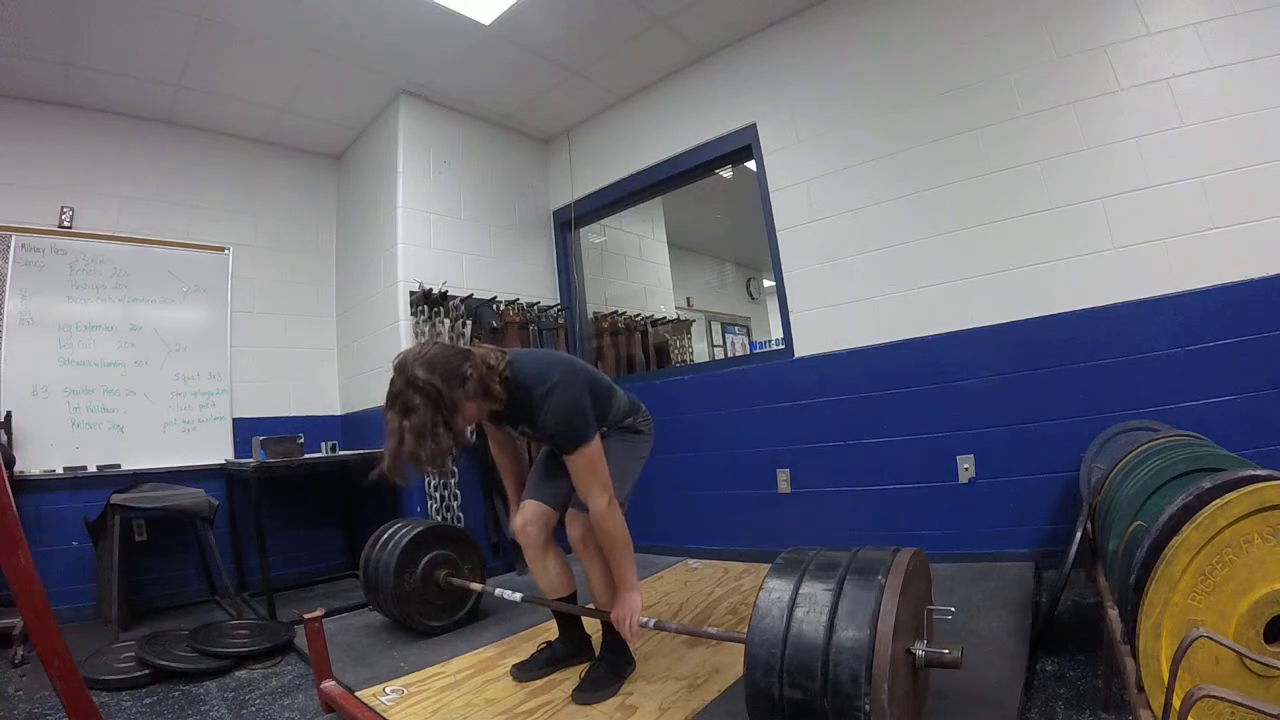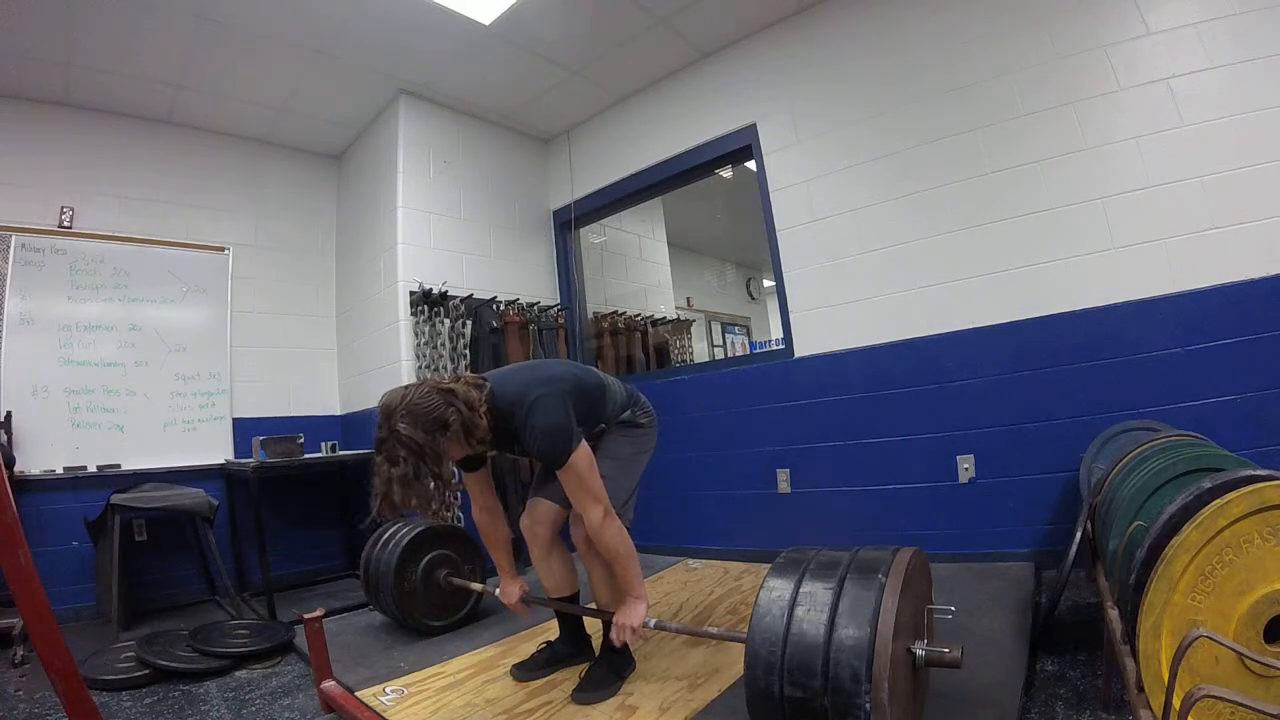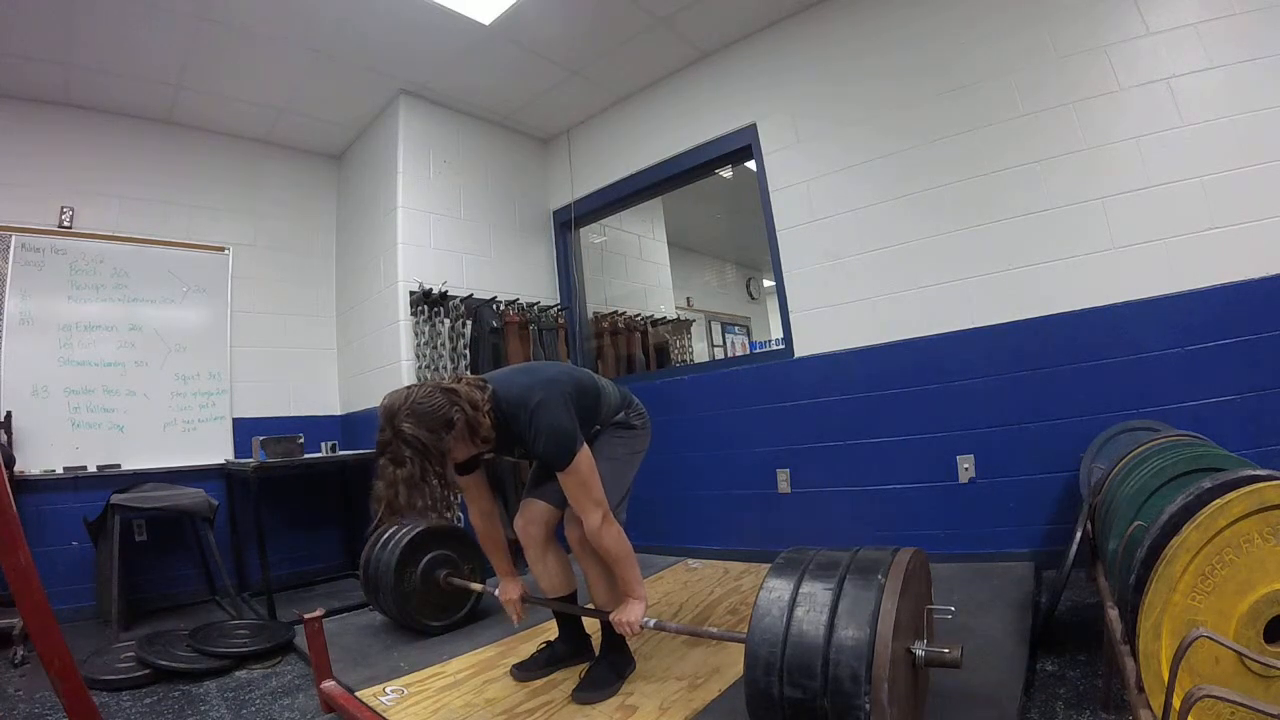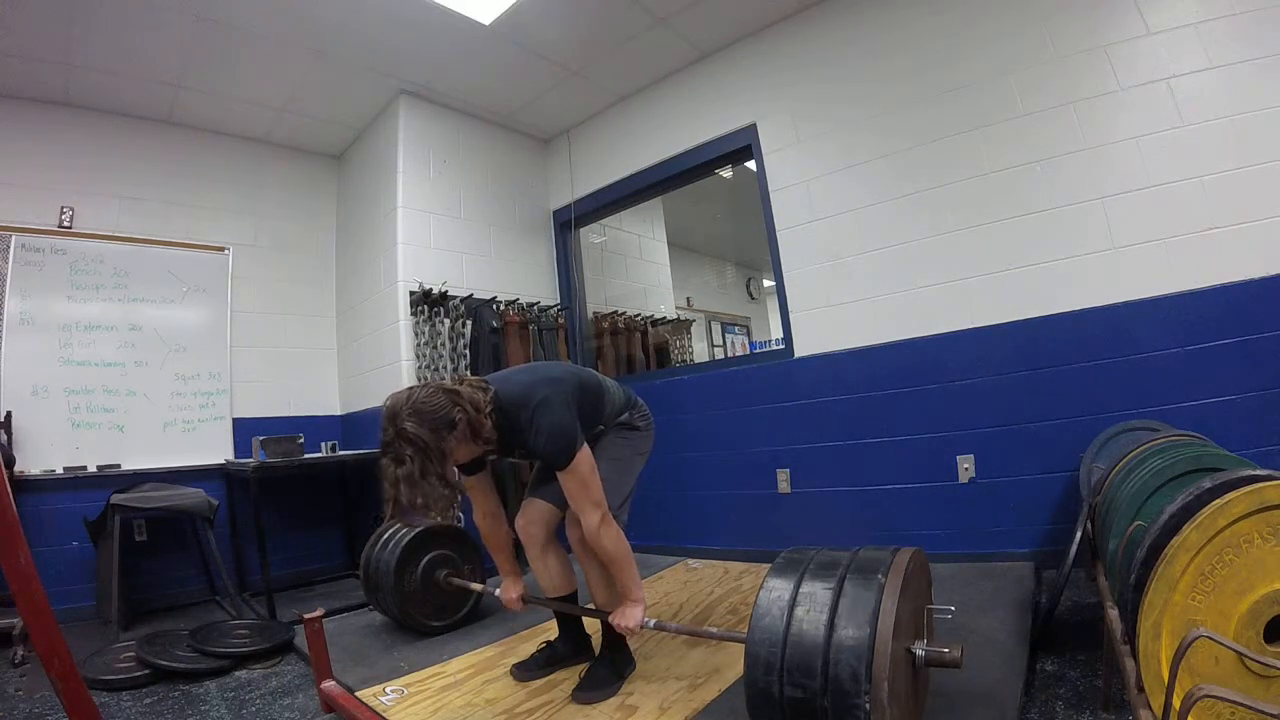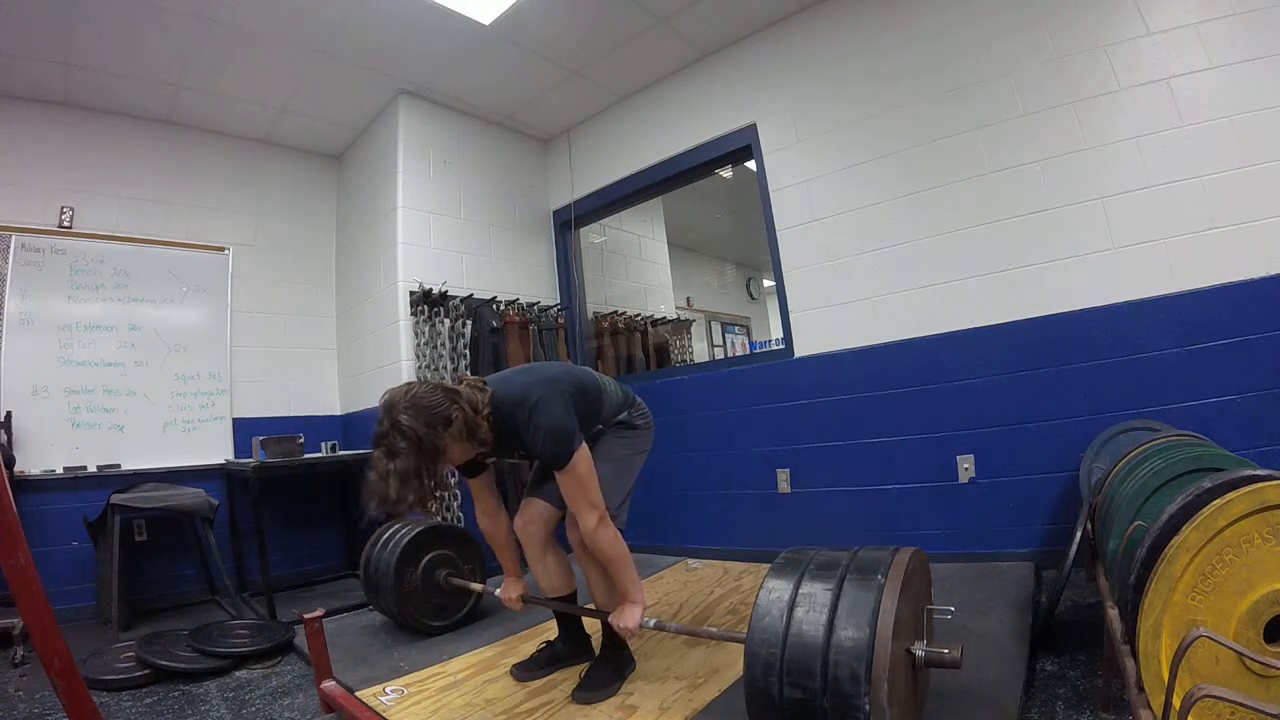
dt=1s
person 1, frame 1
left shoulder: (552, 395)
right shoulder: (487, 387)
left elbow: (601, 502)
right elbow: (504, 445)
left wrist: (628, 589)
right wrist: (519, 506)
left hip: (621, 430)
right hip: (570, 439)
left knee: (580, 530)
right knee: (529, 526)
left ankle: (616, 652)
right ankle: (572, 639)
person 1, frame 2
left shoulder: (539, 416)
right shoulder: (465, 420)
left elbow: (597, 513)
right elbow: (485, 510)
left wrist: (635, 598)
right wrist: (508, 577)
left hip: (626, 424)
right hip: (580, 429)
left knee: (585, 533)
right knee: (535, 526)
left ankle: (616, 653)
right ankle: (573, 639)
person 1, frame 3
left shoulder: (541, 417)
right shoulder: (462, 425)
left elbow: (596, 517)
right elbow: (482, 513)
left wrist: (635, 597)
right wrist: (507, 578)
left hip: (618, 426)
right hip: (576, 431)
left knee: (579, 531)
right knee: (529, 526)
left ankle: (615, 651)
right ankle: (572, 640)
person 1, frame 4
left shoulder: (542, 417)
right shoulder: (468, 427)
left elbow: (595, 518)
right elbow: (487, 514)
left wrist: (634, 600)
right wrist: (510, 577)
left hip: (622, 426)
right hip: (577, 431)
left knee: (580, 530)
right knee: (530, 525)
left ankle: (616, 652)
right ankle: (572, 639)
person 1, frame 5
left shoulder: (541, 417)
right shoulder: (466, 430)
left elbow: (592, 519)
right elbow: (490, 514)
left wrist: (633, 600)
right wrist: (512, 576)
left hip: (622, 425)
right hip: (577, 430)
left knee: (580, 531)
right knee: (528, 525)
left ankle: (616, 653)
right ankle: (573, 639)
